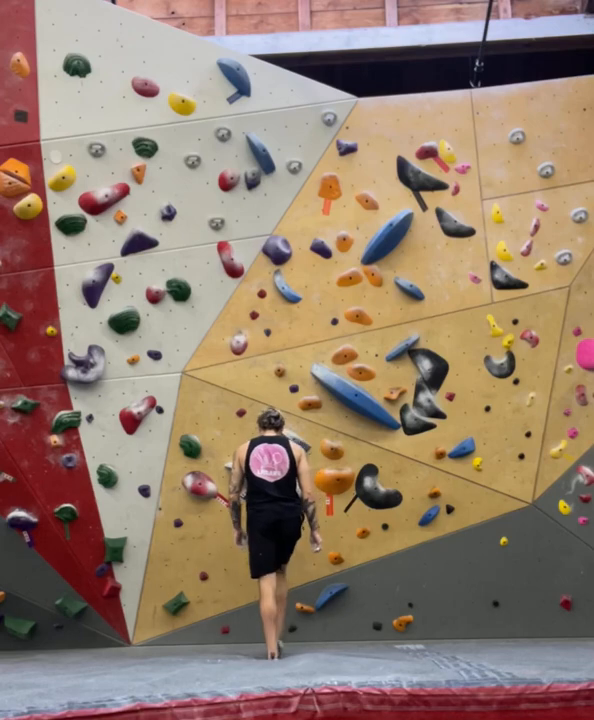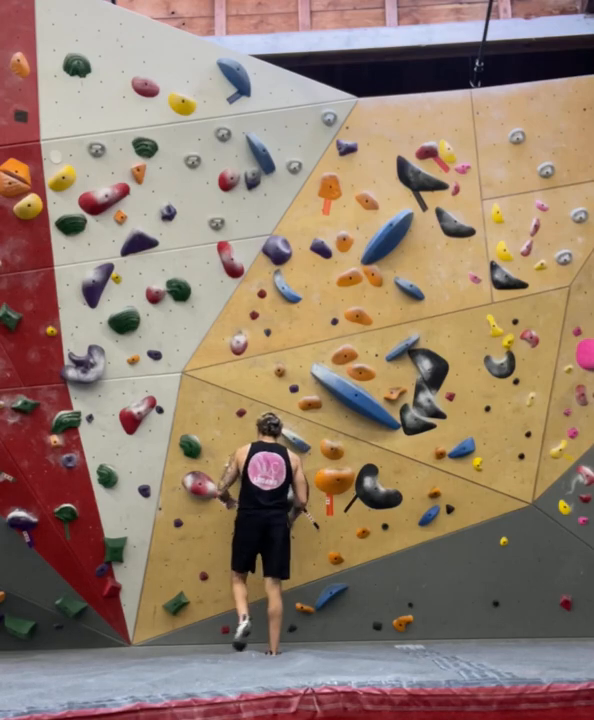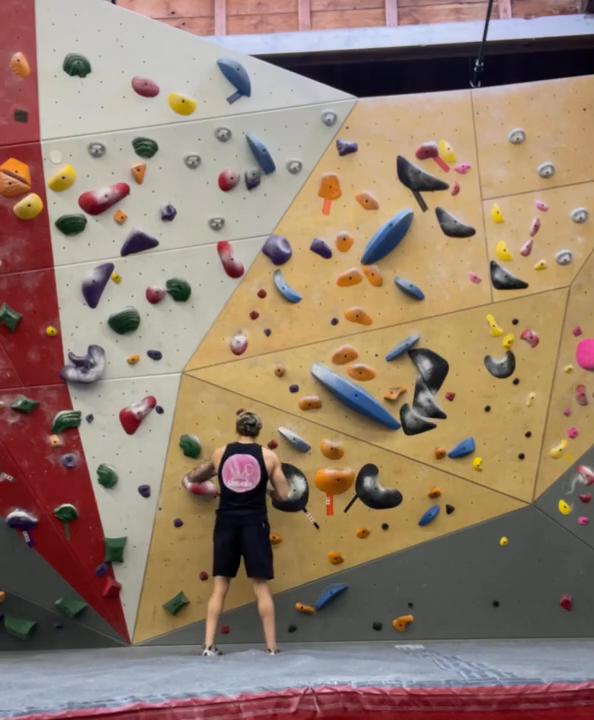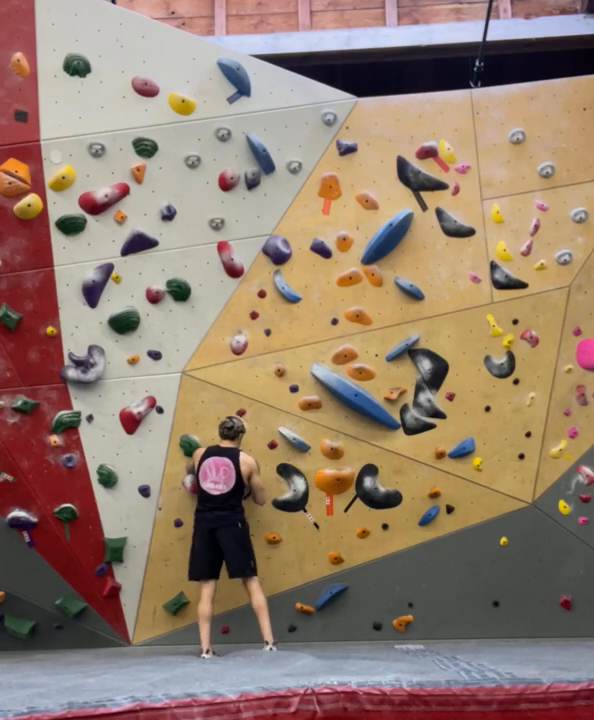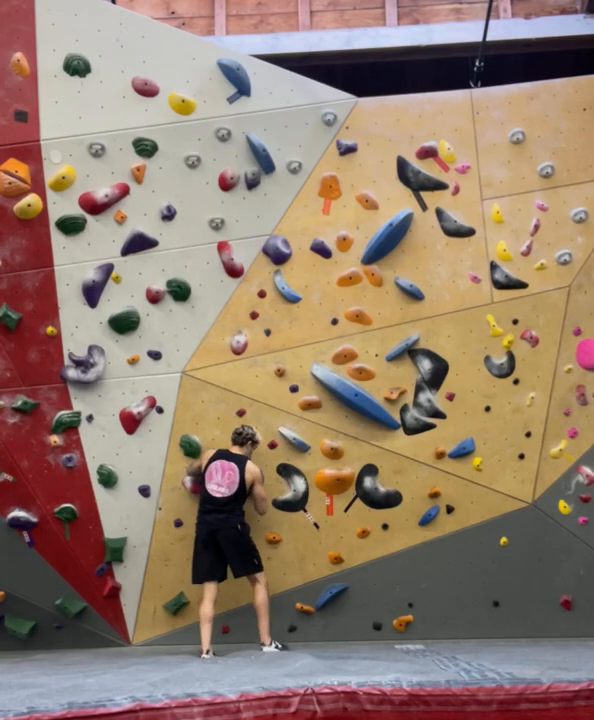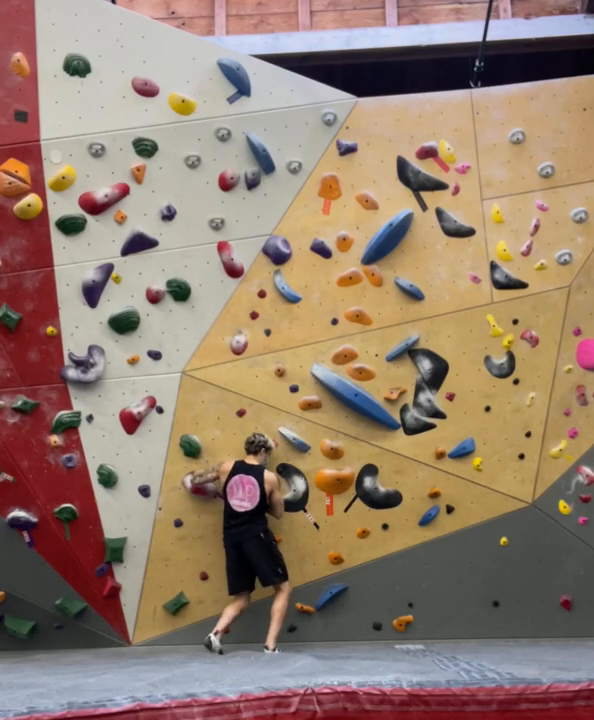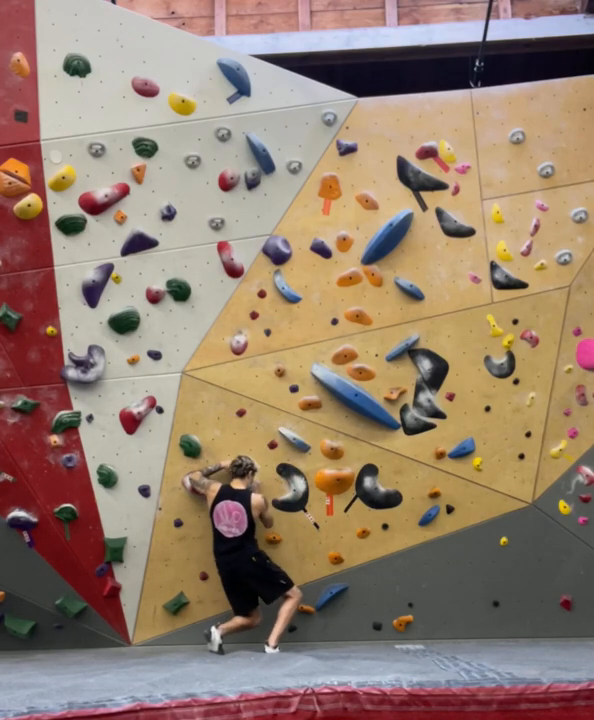
dt=0.5s
person 1, frame 1
left shoulder: (244, 449)
right shoulder: (295, 449)
left elbow: (233, 495)
right elbow: (307, 494)
left wrist: (237, 528)
right wrist: (314, 529)
left hip: (260, 519)
right hip: (289, 517)
left knee: (266, 586)
right knee: (279, 572)
left ankle: (273, 651)
right ankle: (277, 640)
person 1, frame 2
left shoulder: (242, 452)
right shoulder: (292, 458)
left elbow: (221, 490)
right elbow: (302, 499)
left wrist: (231, 502)
right wrist: (289, 518)
left hip: (248, 522)
right hip: (277, 524)
left knee: (238, 577)
right knee: (273, 587)
left ankle: (243, 618)
right ankle: (273, 650)
person 1, frame 3
left shoulder: (220, 453)
right shoulder: (269, 456)
left elbow: (192, 478)
right elbow: (283, 494)
left hip: (224, 525)
right hip: (254, 526)
left knee: (219, 588)
right knee: (261, 587)
left ankle: (208, 646)
right ankle: (271, 648)
person 1, frame 4
left shoulder: (200, 454)
right shoulder: (247, 461)
left elbow: (189, 471)
right elbow: (260, 499)
left hip: (204, 526)
right hip: (231, 526)
left knee: (207, 590)
right knee: (252, 583)
left ankle: (205, 649)
right ankle: (269, 642)
person 1, frame 5
left shoulder: (209, 456)
right shoulder: (252, 469)
left elbow: (190, 472)
right elbow: (262, 509)
left hip: (205, 528)
right hip: (232, 528)
left knee: (209, 593)
right knee: (259, 581)
left ankle: (206, 650)
right ankle: (266, 643)
person 1, frame 6
left shoulder: (226, 468)
right shoulder: (269, 477)
left elbow: (195, 480)
right elbow: (278, 513)
left hip: (232, 539)
right hip: (257, 537)
left knee: (241, 599)
right knee: (283, 589)
left ankle: (215, 633)
right ankle: (270, 646)
person 1, frame 7
left shoulder: (213, 490)
right shoulder: (256, 499)
left elbow: (193, 477)
right elbow: (268, 523)
left wrist: (220, 465)
left hip: (224, 564)
right hip: (249, 559)
left knee: (251, 617)
right knee: (294, 595)
left ankle: (218, 631)
right ankle: (272, 644)
